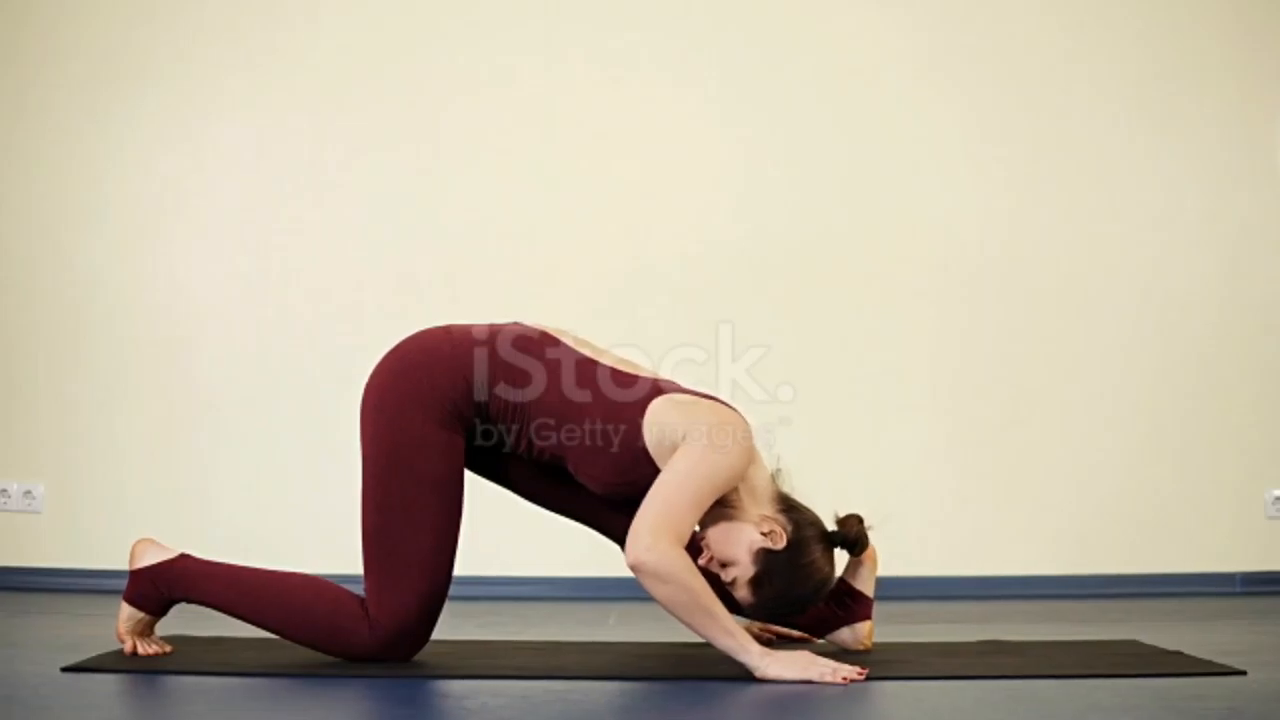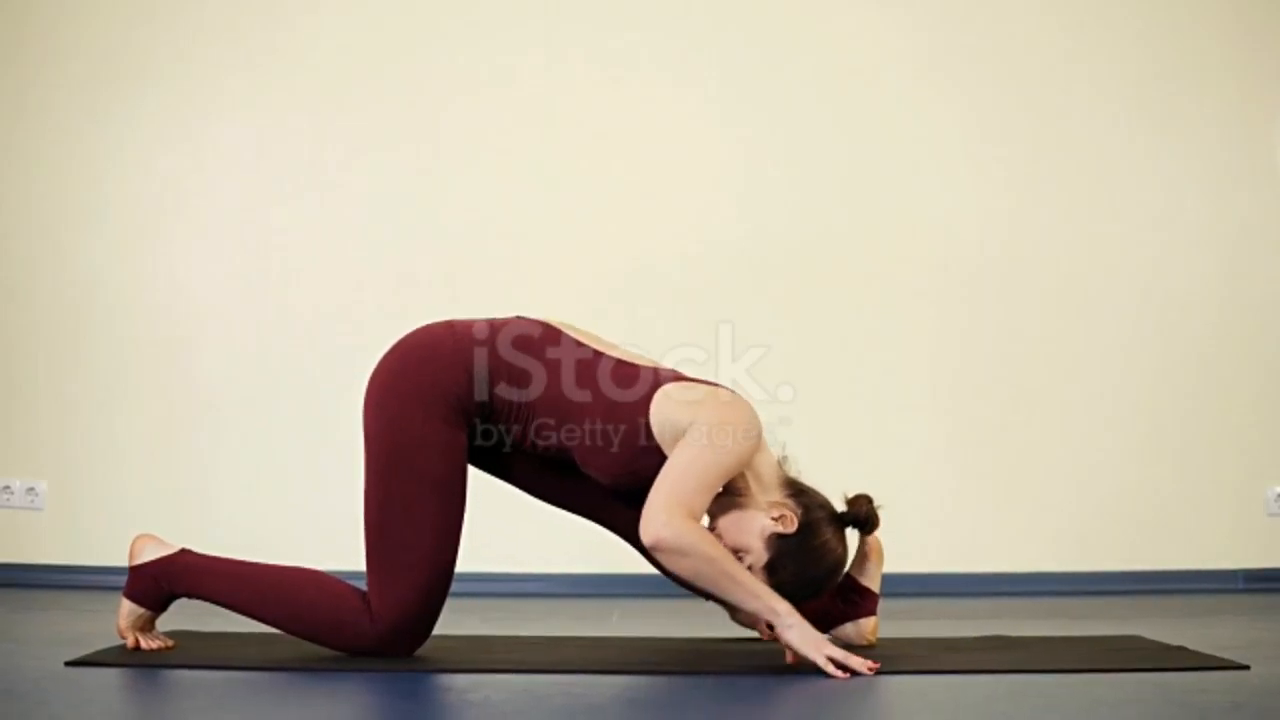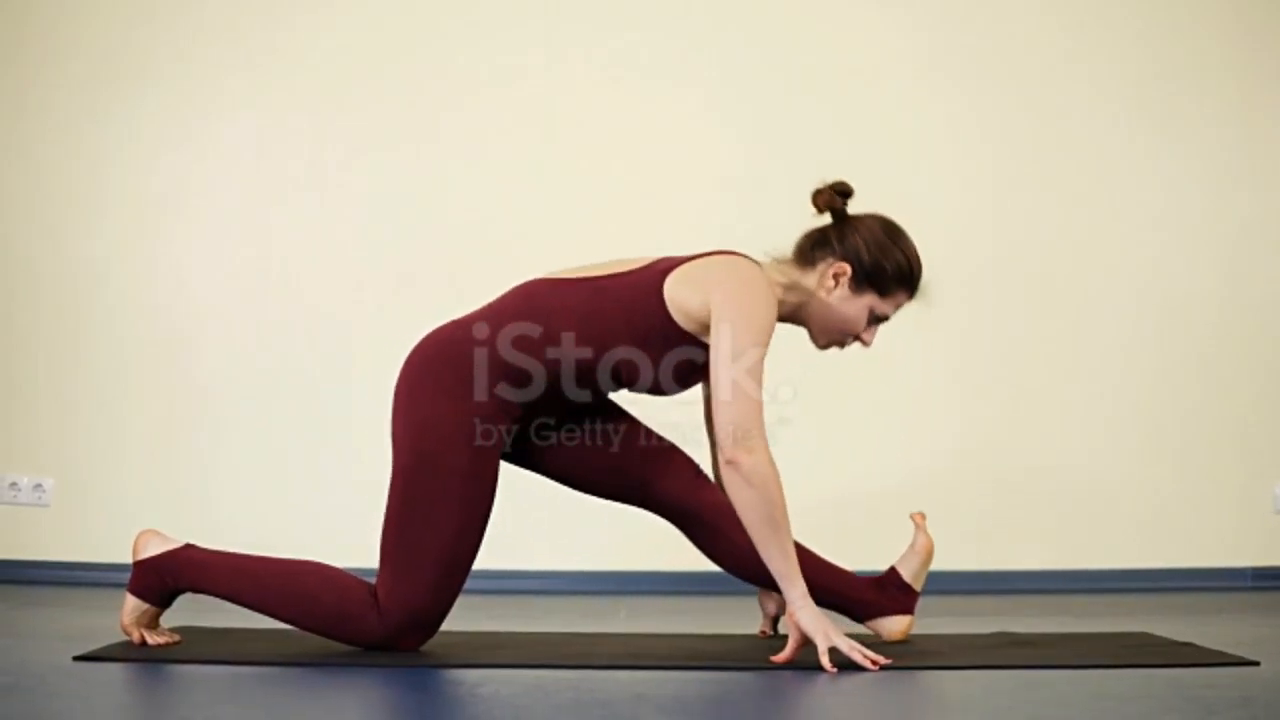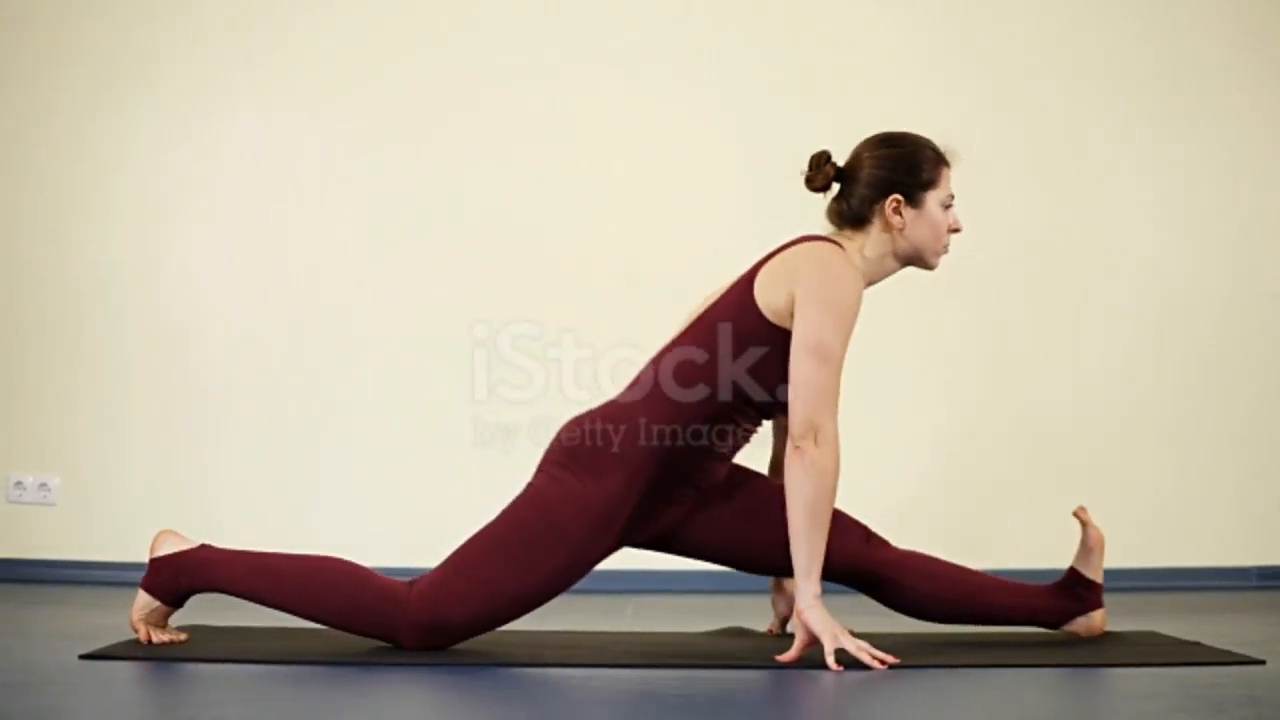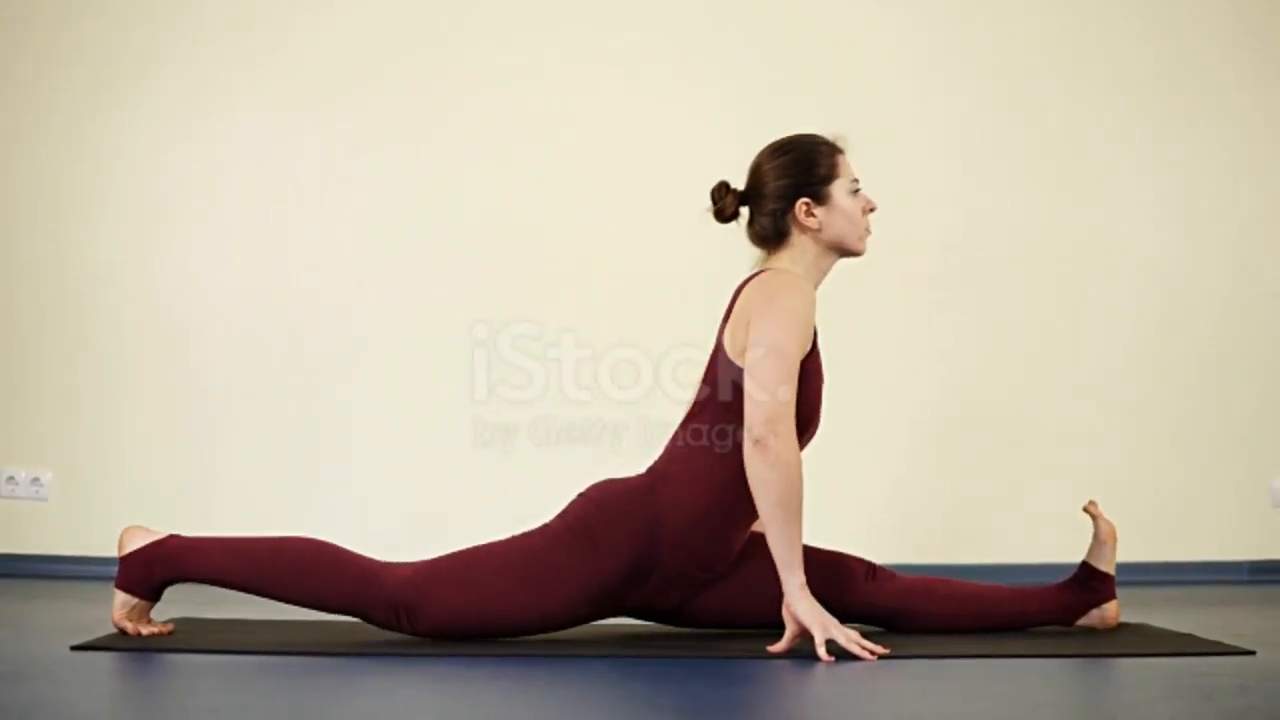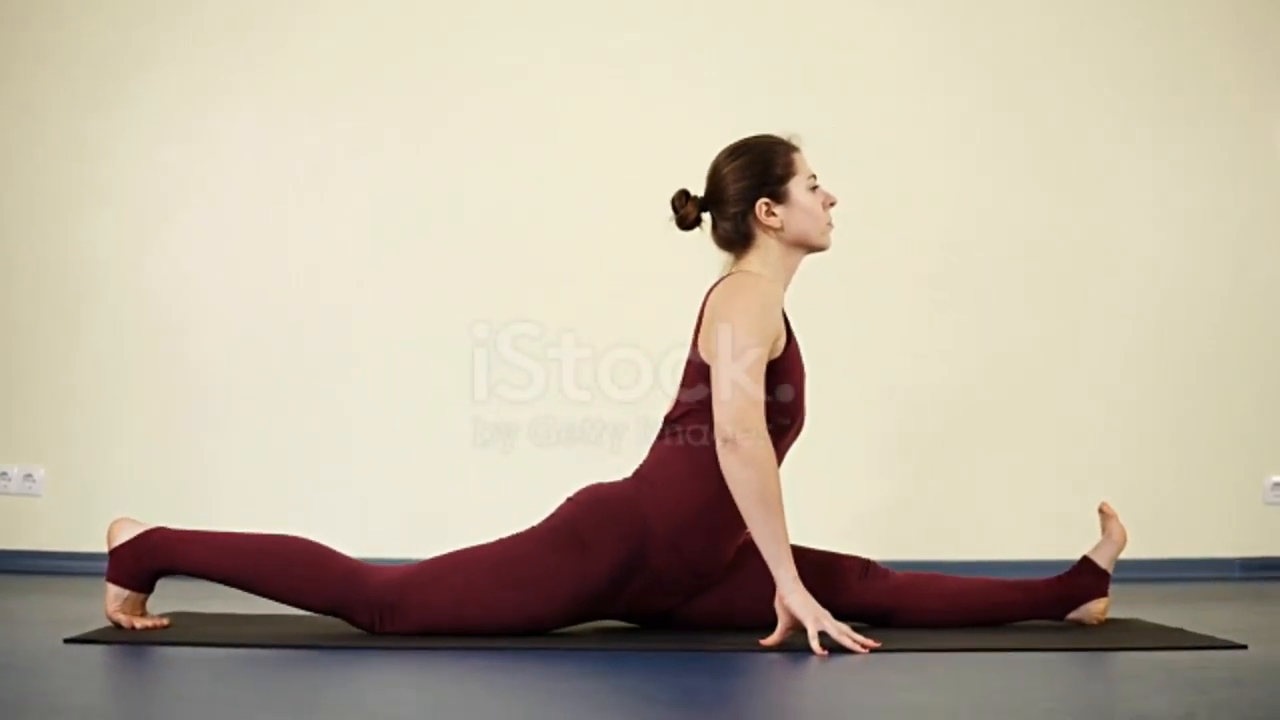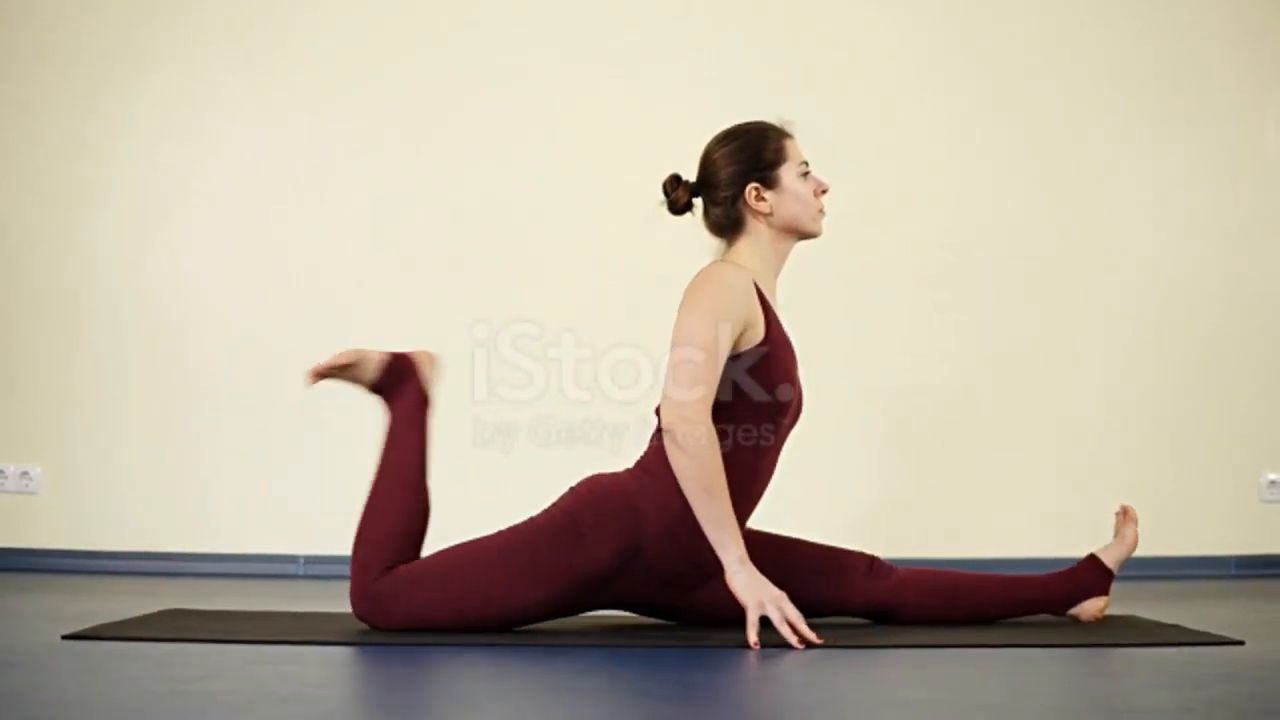
dt=0.7s
person 1, frame 1
left shoulder: (710, 472)
right shoulder: (725, 447)
left elbow: (665, 551)
right elbow: (648, 559)
left wrist: (737, 615)
right wrist: (756, 653)
left hip: (480, 395)
right hip: (429, 385)
right knee: (390, 634)
right ankle: (165, 574)
person 1, frame 2
left shoulder: (726, 454)
right shoulder: (733, 431)
left elbow: (662, 528)
right elbow: (666, 534)
right wrist: (778, 611)
left hip: (484, 389)
right hip: (430, 383)
right knee: (391, 628)
right ankle: (165, 571)
person 1, frame 3
left shoulder: (735, 295)
right shoulder: (749, 293)
left elbow: (726, 462)
right elbow: (743, 455)
left wrist: (769, 572)
right wrist: (802, 598)
left hip: (524, 390)
right hip: (461, 389)
left knee: (684, 492)
right knee: (395, 622)
right ankle: (170, 565)
person 1, frame 4
left shoulder: (821, 267)
right shoulder: (831, 272)
left elbow: (791, 432)
right elbow: (811, 439)
left wrist: (794, 568)
right wrist: (809, 599)
left hip: (673, 475)
right hip: (606, 469)
left knee: (865, 557)
right knee: (419, 619)
right ankle: (187, 565)
person 1, frame 5
left shoulder: (773, 293)
right shoulder: (785, 291)
right elbow: (767, 439)
left wrist: (785, 577)
right wrist: (797, 593)
left hip: (684, 561)
right hip: (626, 543)
left knee: (879, 596)
right knee: (395, 599)
person 1, frame 6
left shoulder: (750, 307)
right shoulder: (750, 295)
right elbow: (737, 434)
left wrist: (778, 572)
right wrist: (788, 581)
left hip: (674, 570)
right hip: (616, 546)
left knee: (869, 590)
right knee: (379, 599)
person 1, frame 7
left shoulder: (759, 301)
right shoulder: (724, 286)
right elbow: (686, 422)
left wrist: (739, 562)
right wrist: (739, 570)
left hip: (671, 562)
right hip: (613, 536)
left knee: (871, 586)
right knee: (382, 595)
